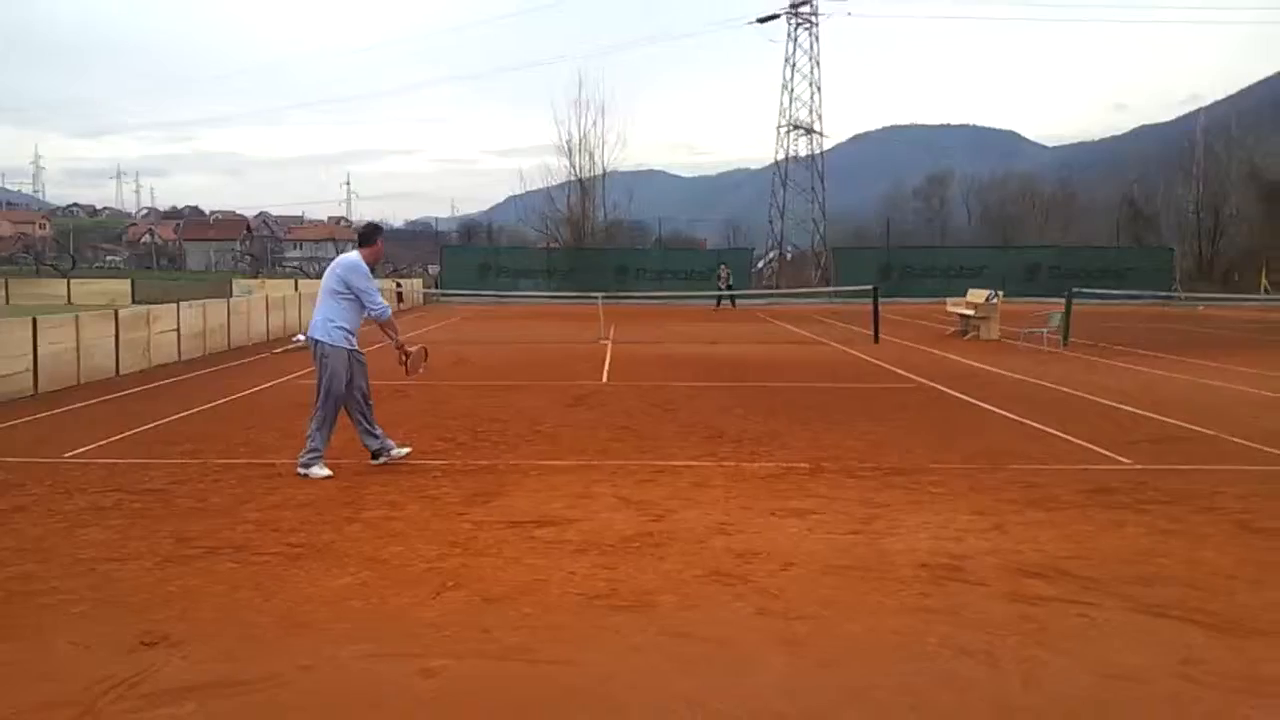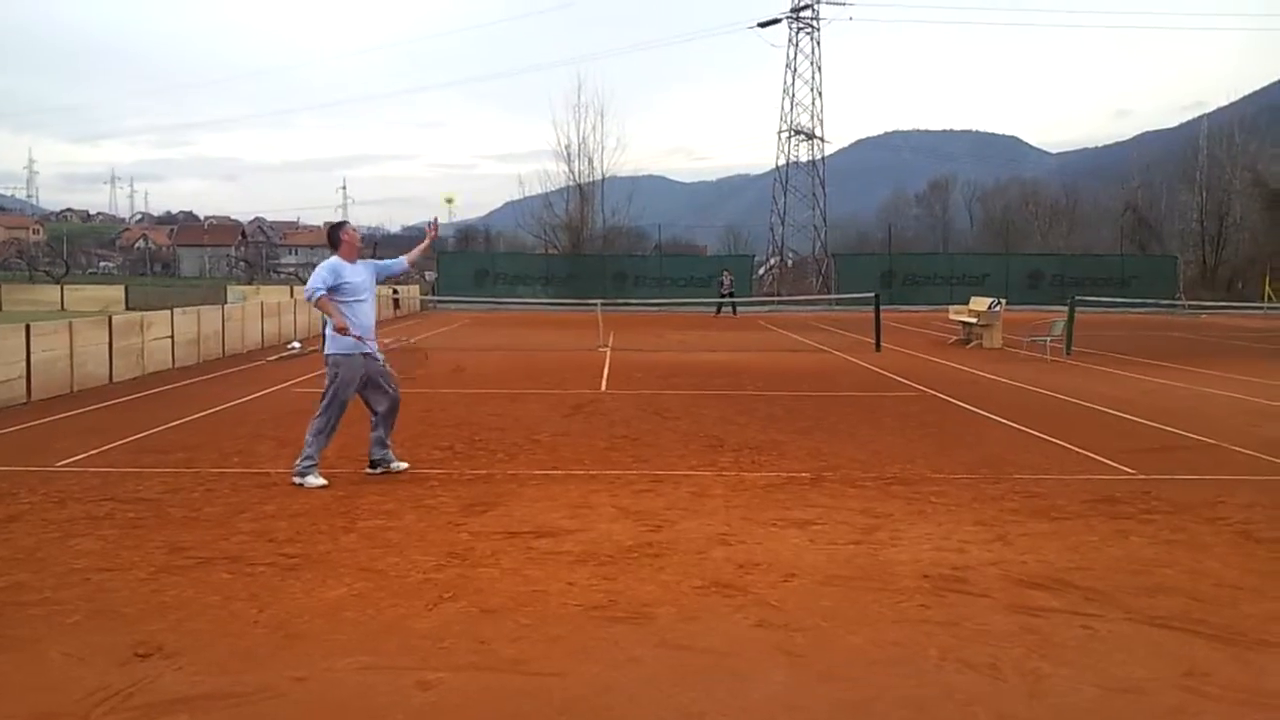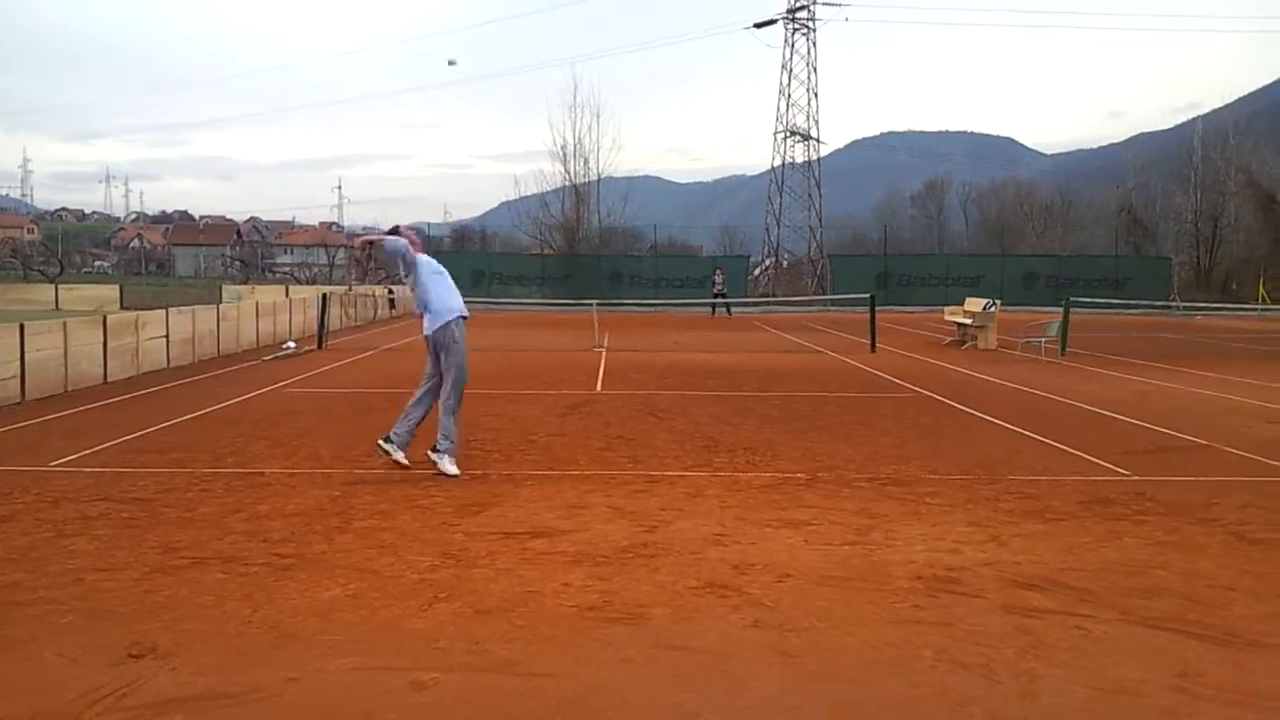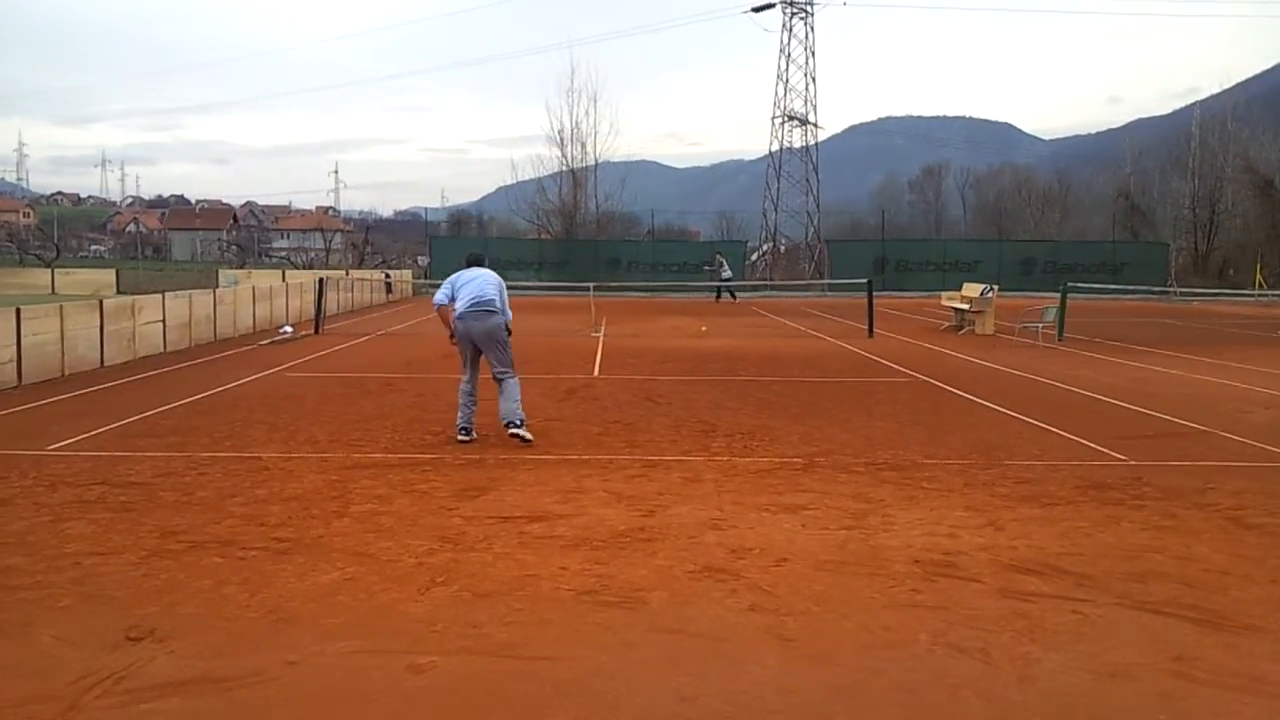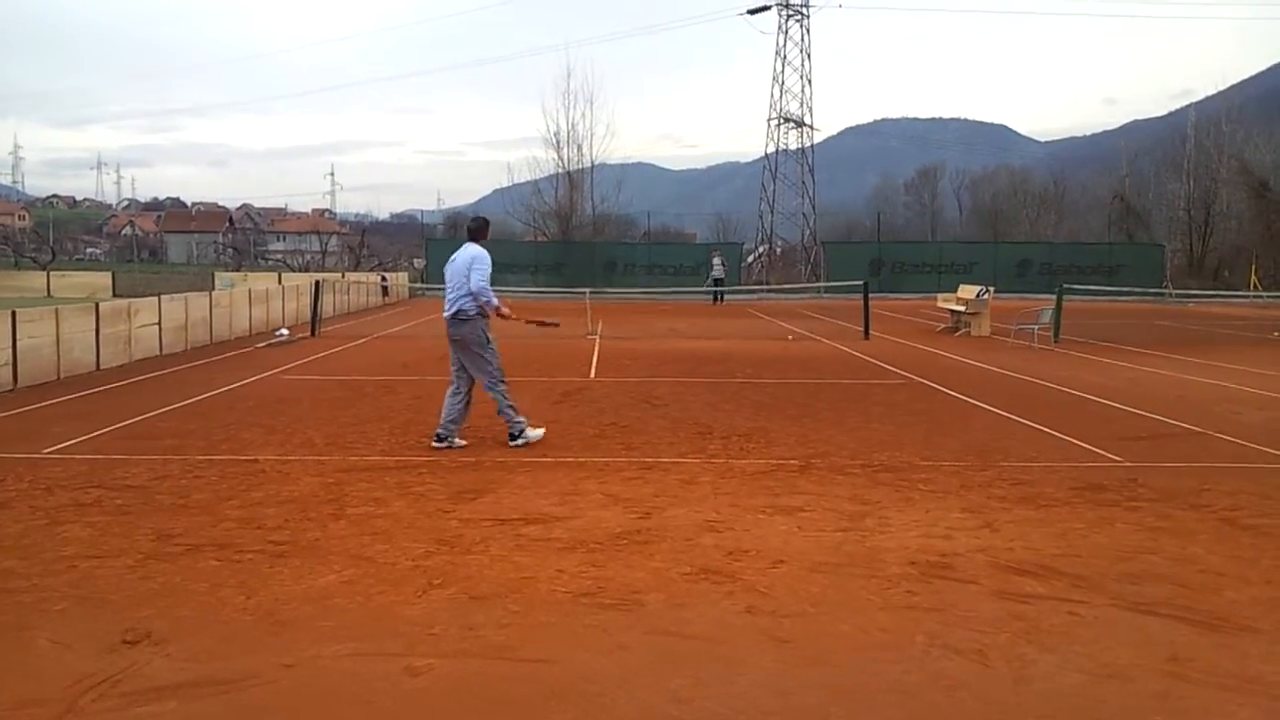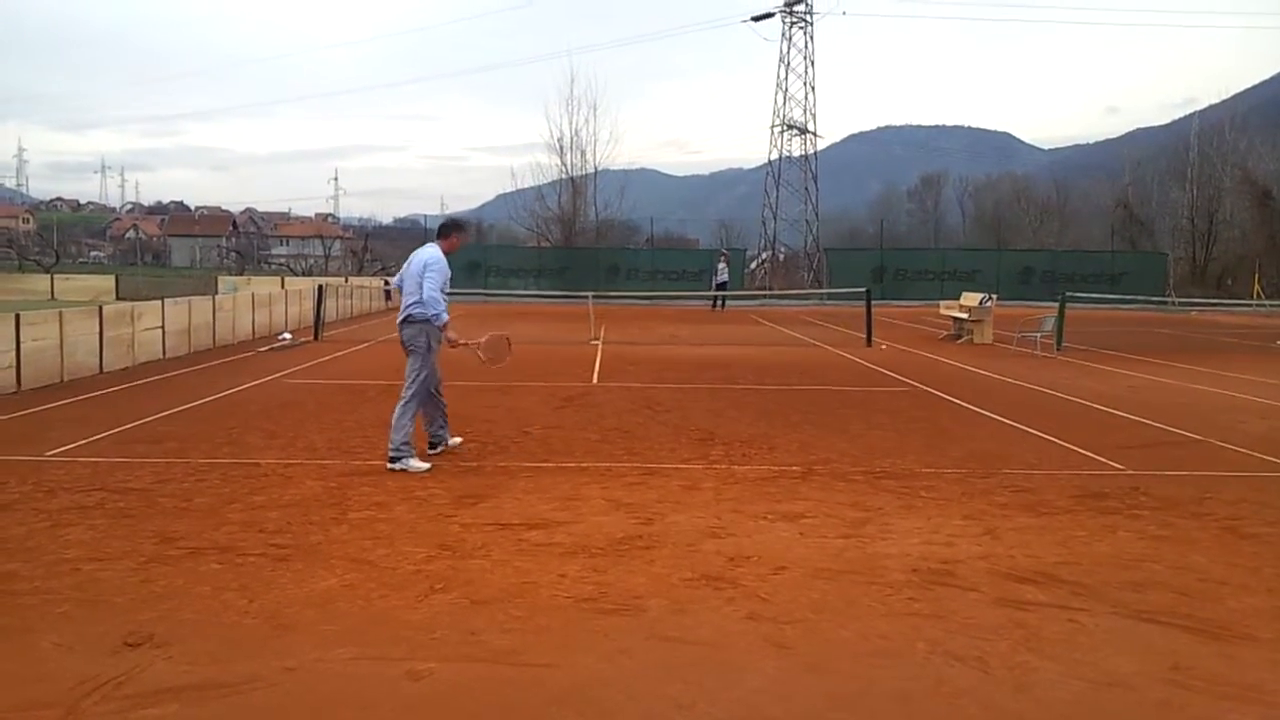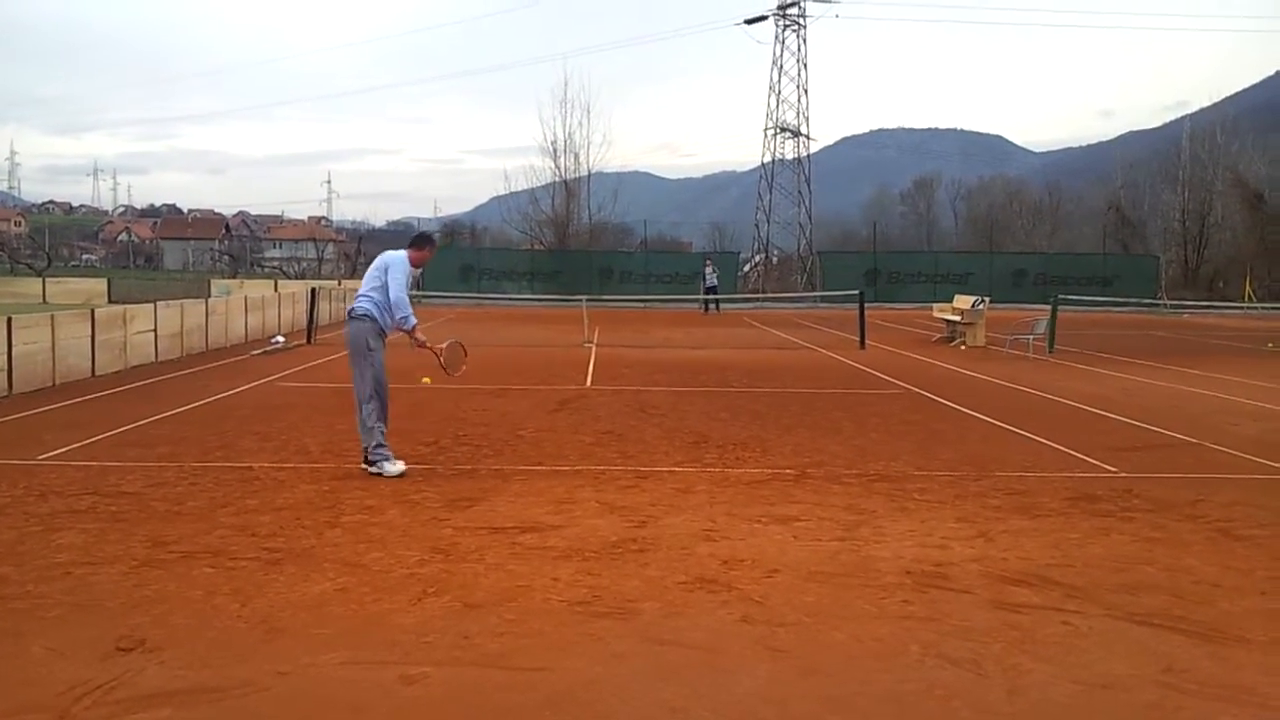
dt=0.7s
person 1, frame 1
left shoulder: (359, 267)
right shoulder: (352, 264)
left elbow: (375, 312)
right elbow: (379, 309)
left wrist: (395, 340)
right wrist: (398, 336)
left hip: (346, 343)
right hip: (329, 341)
left knee: (360, 398)
right knee: (330, 400)
left ankle: (379, 448)
right ankle: (310, 460)
person 1, frame 2
left shoulder: (367, 267)
right shoulder: (331, 267)
left elbow: (401, 264)
right elbow: (313, 291)
left wrist: (427, 241)
right wrist: (336, 316)
left hip: (369, 353)
right hip: (343, 354)
left knee: (388, 401)
right knee: (330, 413)
left ankle: (380, 459)
right ankle: (304, 469)
person 1, frame 3
left shoulder: (423, 263)
right shoulder: (412, 260)
right elbow: (394, 242)
left hip: (438, 328)
right hip: (448, 325)
left knee: (429, 392)
right knee: (452, 392)
left ankle: (395, 440)
right ankle: (444, 452)
person 1, frame 4
left shoulder: (455, 278)
right shoulder: (494, 277)
left elbow: (439, 302)
right elbow: (505, 313)
left wrist: (450, 329)
left hip: (463, 323)
right hip: (491, 321)
left knee: (468, 377)
right knee: (505, 375)
left ankle: (465, 428)
right ankle: (514, 423)
person 1, frame 5
left shoulder: (453, 258)
right shoulder: (479, 254)
right elbow: (479, 288)
right wrist: (498, 307)
left hip: (453, 324)
right hip: (471, 324)
left knee: (461, 381)
right knee: (494, 379)
left ankle: (445, 434)
right ankle: (517, 431)
person 1, frame 6
left shoulder: (419, 254)
right shoulder: (437, 259)
left elbow: (397, 283)
right elbow: (431, 297)
right wrist: (447, 328)
left hip: (410, 325)
right hip: (422, 328)
left knee: (431, 386)
right knee: (414, 392)
left ankle: (438, 438)
right ankle: (399, 455)
person 1, frame 7
left shoulder: (396, 260)
right shoulder: (399, 259)
right elbow: (398, 299)
left wrist: (407, 330)
right wrist: (414, 330)
left hip: (367, 328)
right hip: (365, 327)
left knee: (369, 395)
right knee: (374, 394)
left ankle: (373, 454)
right ankle: (379, 457)
